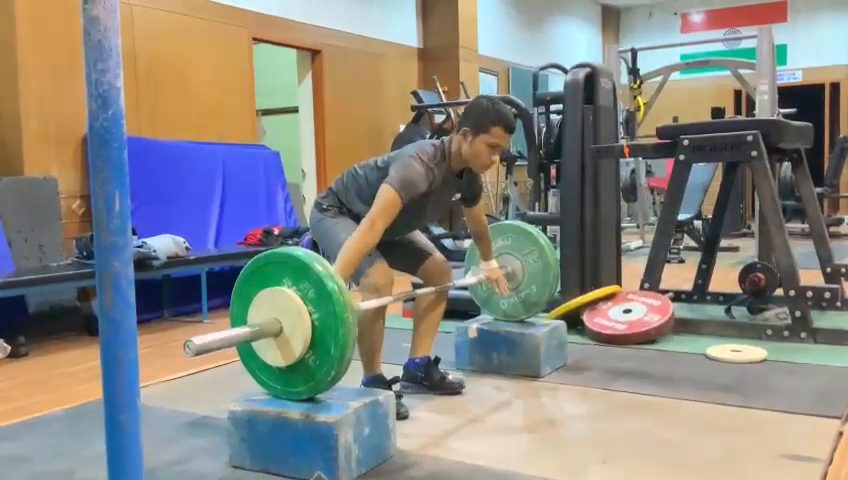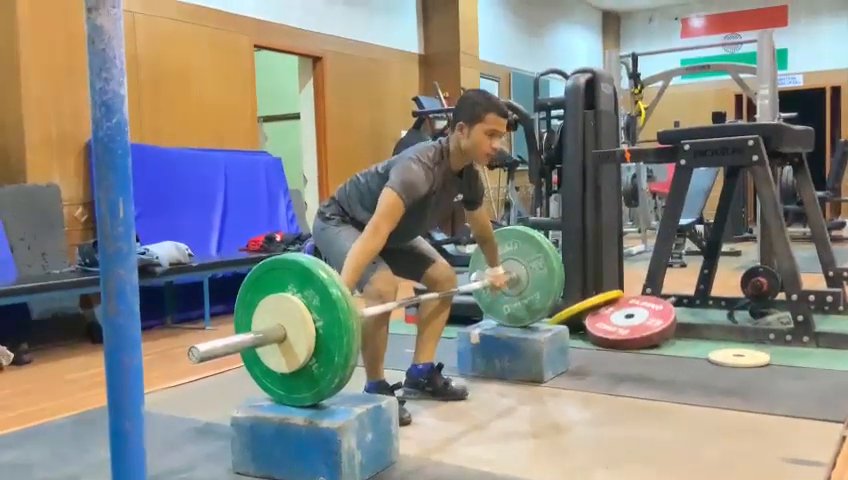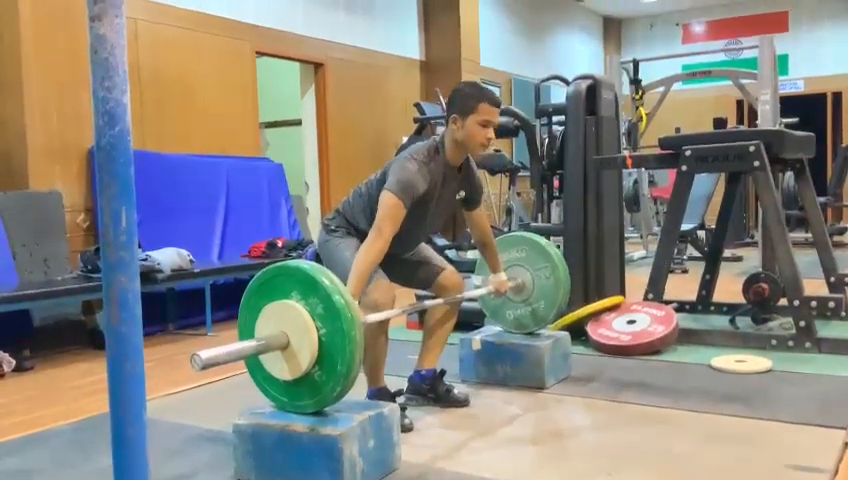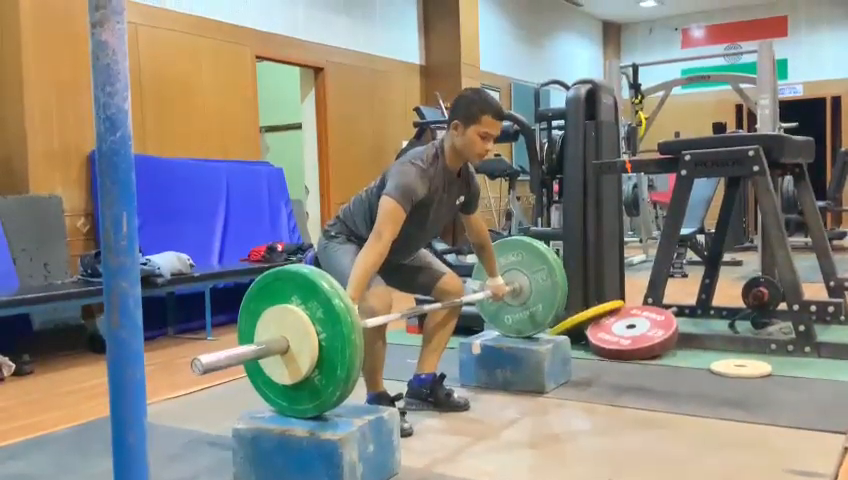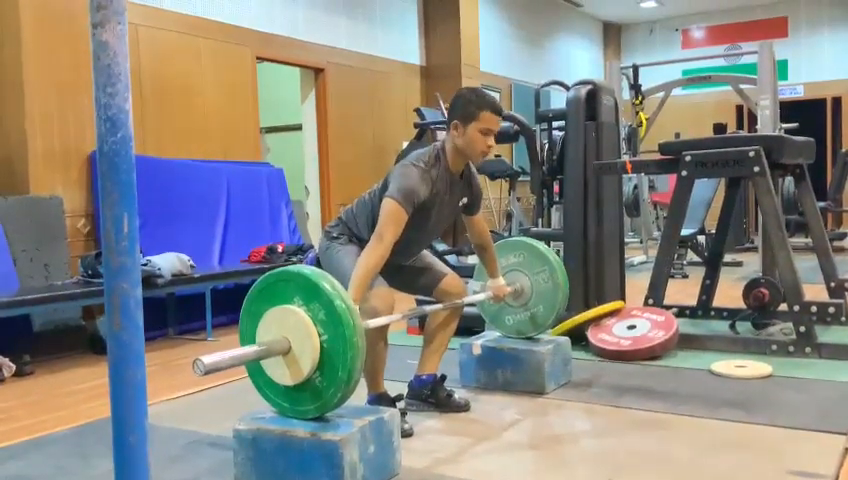
dt=0.5s
person 1, frame 1
left shoulder: (469, 176)
right shoulder: (419, 165)
left elbow: (478, 226)
right elbow: (371, 226)
left wrist: (490, 265)
left hip: (388, 222)
right hip: (337, 213)
left knee: (439, 272)
right knee: (378, 280)
left ankle: (418, 368)
right ankle: (373, 383)
person 1, frame 2
left shoulder: (469, 176)
right shoulder: (419, 168)
left elbow: (482, 230)
right elbow: (375, 231)
left wrist: (495, 269)
left hip: (392, 229)
right hip: (340, 221)
left knee: (443, 277)
right knee: (383, 287)
left ankle: (421, 375)
right ankle: (376, 390)
person 1, frame 3
left shoulder: (467, 174)
right shoulder: (415, 167)
left elbow: (482, 233)
right elbow: (379, 235)
left wrist: (498, 274)
right wrist: (348, 301)
left hip: (398, 242)
right hip: (345, 234)
left knee: (451, 284)
right knee: (380, 297)
left ankle: (423, 380)
right ankle: (378, 396)
person 1, frame 4
left shoulder: (466, 179)
right shoulder: (415, 172)
left elbow: (479, 236)
right elbow: (379, 240)
left wrist: (495, 278)
right wrist: (348, 304)
left hip: (398, 248)
right hip: (346, 240)
left knee: (452, 288)
right knee: (377, 303)
left ankle: (423, 385)
right ankle: (377, 401)
person 1, frame 5
left shoulder: (468, 181)
right shoulder: (417, 174)
left elbow: (480, 238)
right elbow: (381, 241)
left wrist: (496, 279)
right wrist: (350, 307)
left hip: (399, 249)
right hip: (347, 242)
left knee: (453, 289)
right knee: (379, 304)
left ankle: (424, 385)
right ankle: (378, 402)
